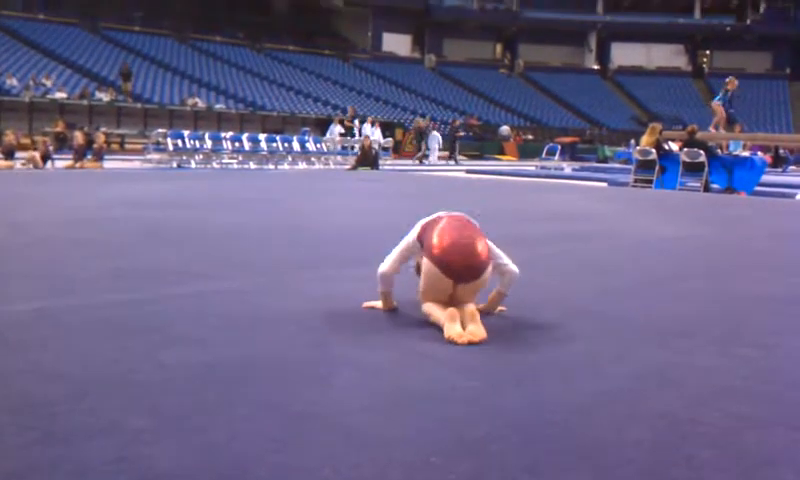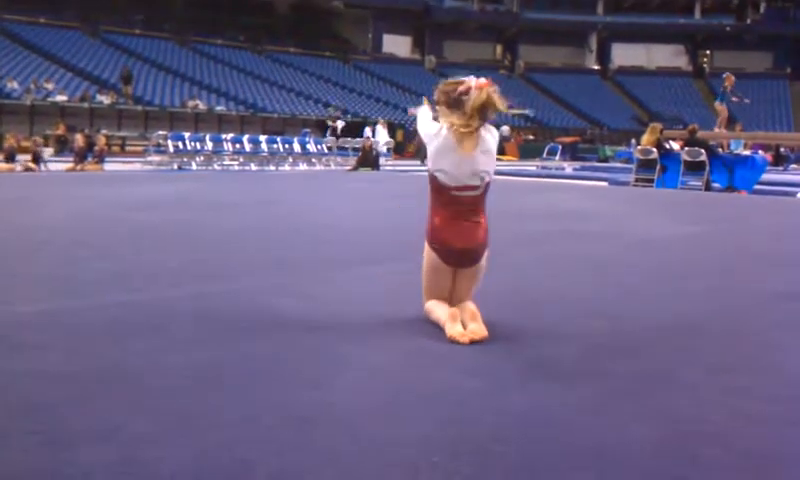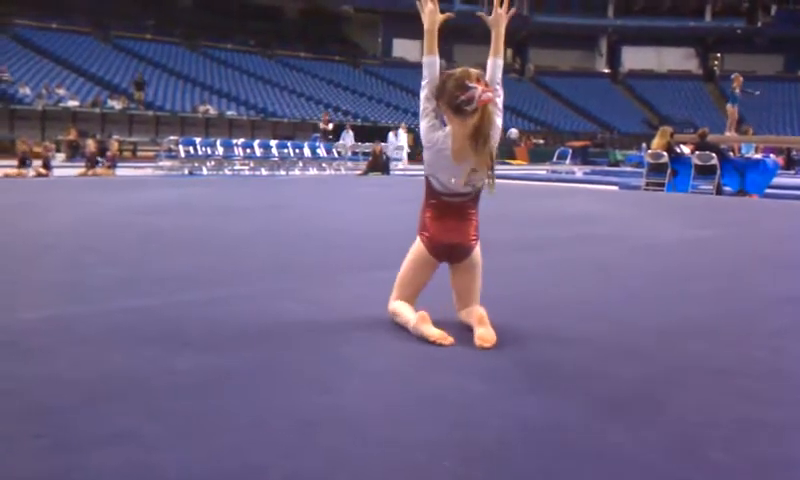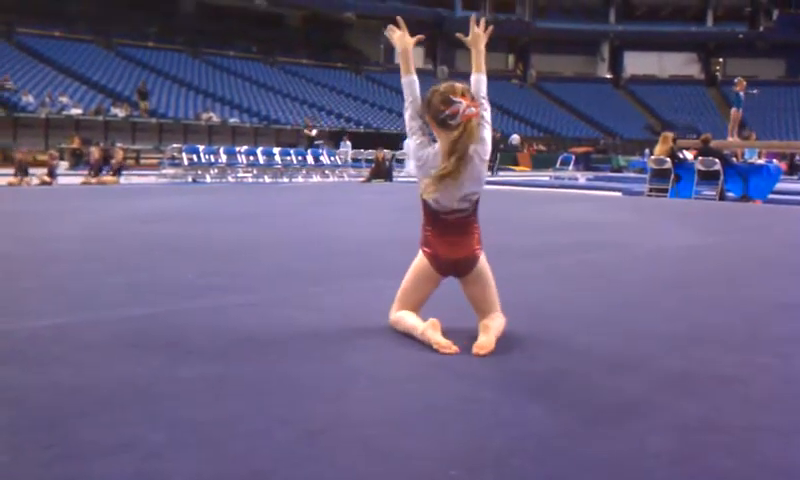
dt=0.5s
person 1, frame 1
left shoulder: (424, 226)
left elbow: (385, 270)
right elbow: (512, 271)
left wrist: (387, 303)
right wrist: (491, 305)
left hip: (441, 248)
right hip: (476, 249)
left knee: (430, 303)
right knee: (463, 303)
left ankle: (446, 317)
right ankle: (470, 314)
person 1, frame 2
left shoulder: (435, 132)
right shoulder: (490, 136)
left wrist: (423, 111)
left hip: (442, 234)
right hip: (476, 236)
left knee: (434, 301)
right knee: (462, 300)
left ankle: (447, 318)
right ankle: (469, 315)
person 1, frame 3
left shoulder: (434, 138)
right shoulder: (489, 137)
left elbow: (427, 84)
right elbow: (495, 87)
left wrist: (431, 29)
right wrist: (498, 33)
left hip: (432, 234)
right hip: (467, 235)
left knee: (397, 303)
right knee: (468, 306)
left ankle: (417, 321)
right ankle: (479, 318)
person 1, frame 4
left shoulder: (423, 155)
right shoulder: (480, 152)
left elbow: (410, 106)
right elbow: (481, 101)
left wrist: (404, 53)
right wrist: (477, 50)
left hip: (434, 249)
right hip: (470, 249)
left knee: (399, 313)
right knee: (495, 316)
left ankle: (424, 328)
right ankle: (489, 329)
